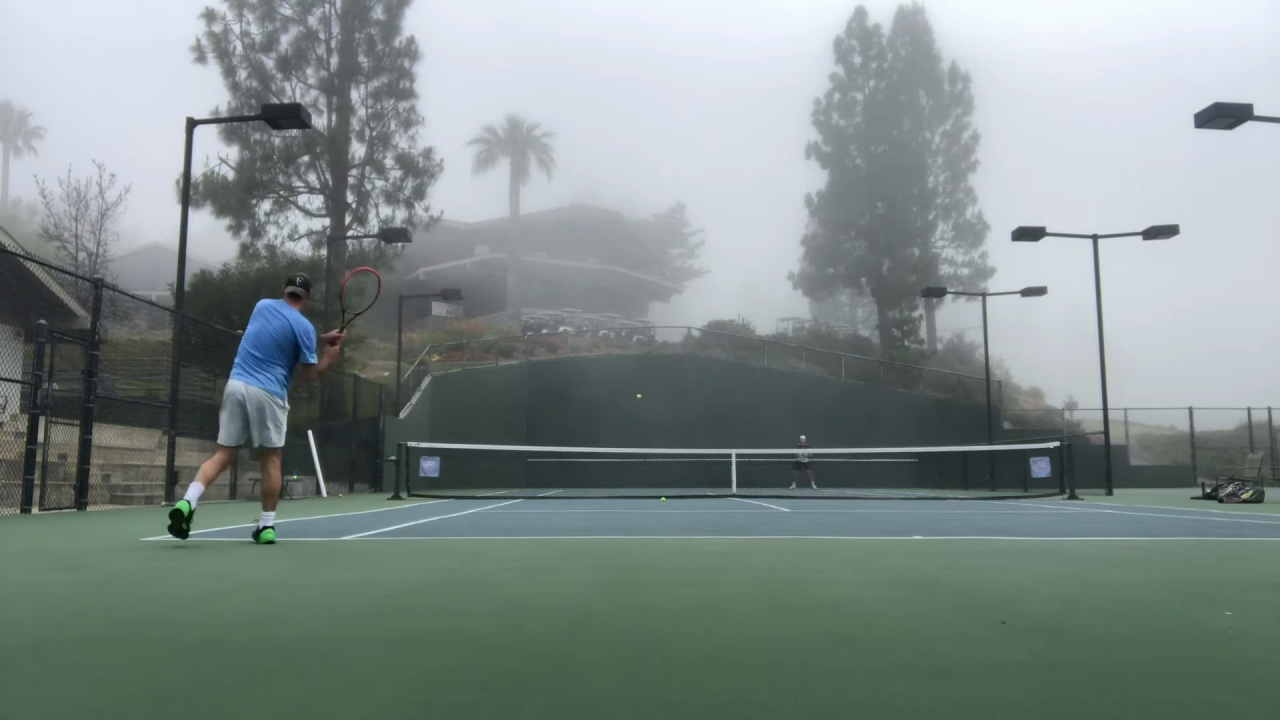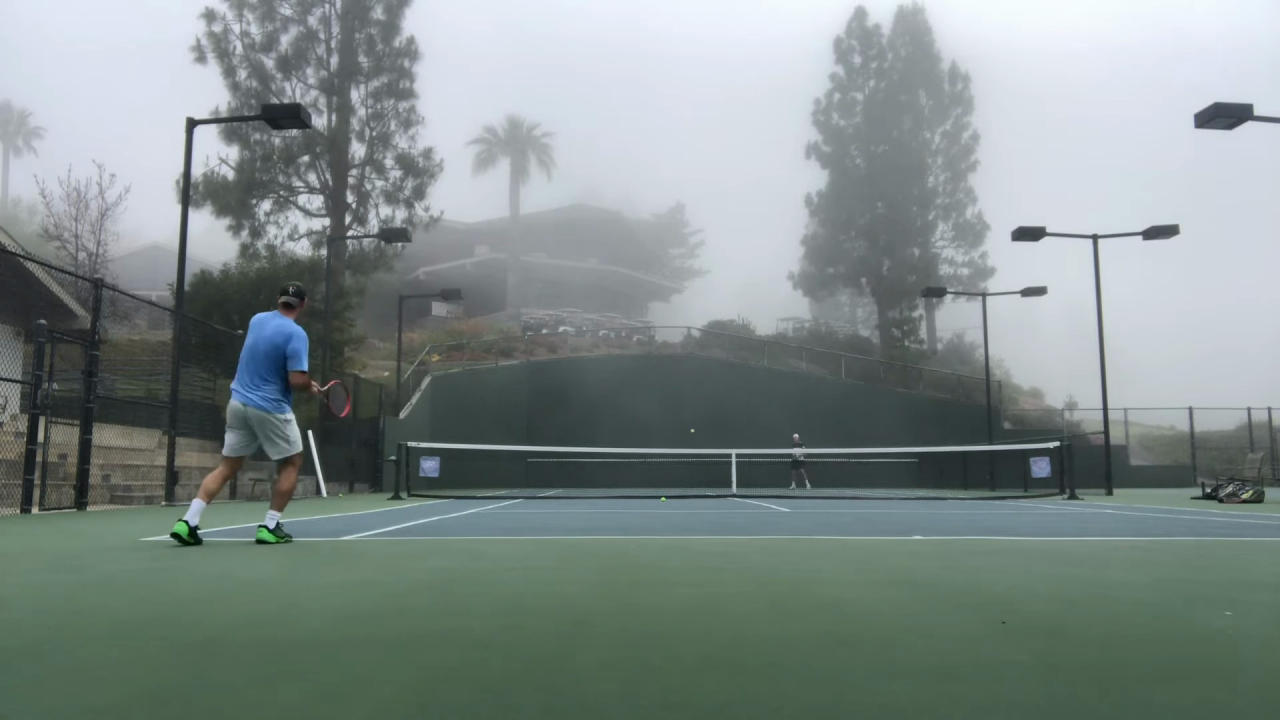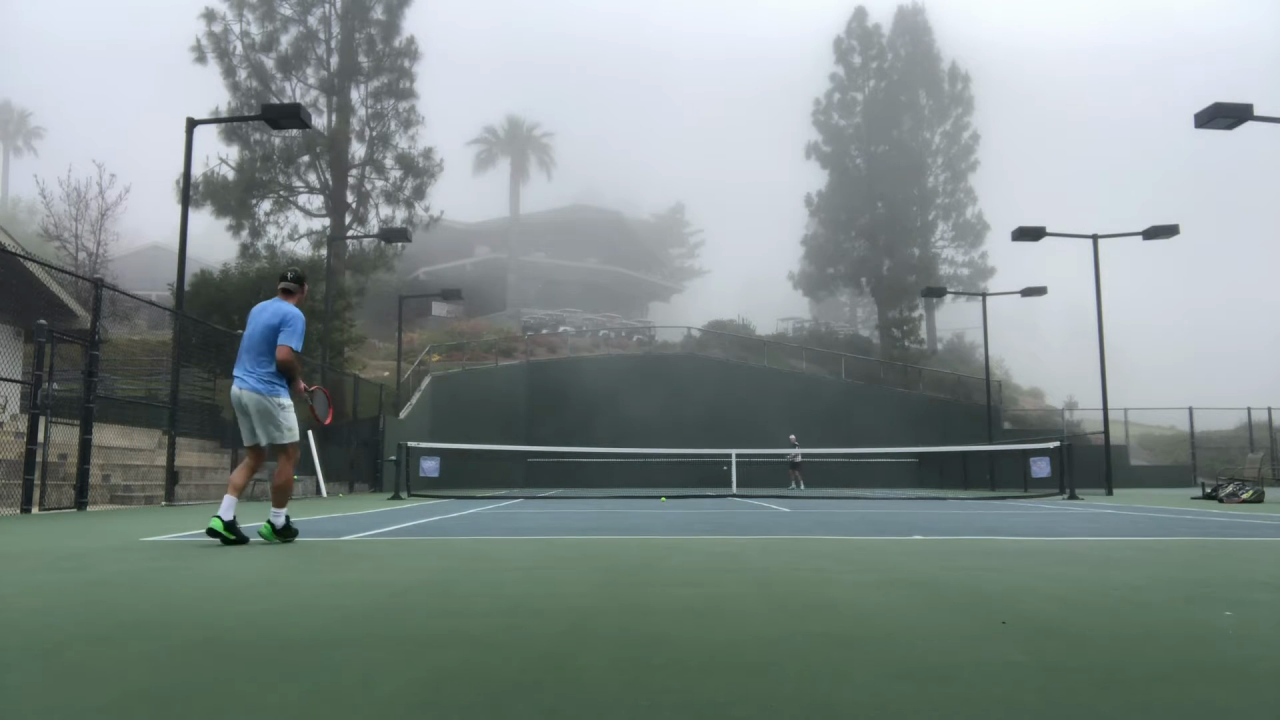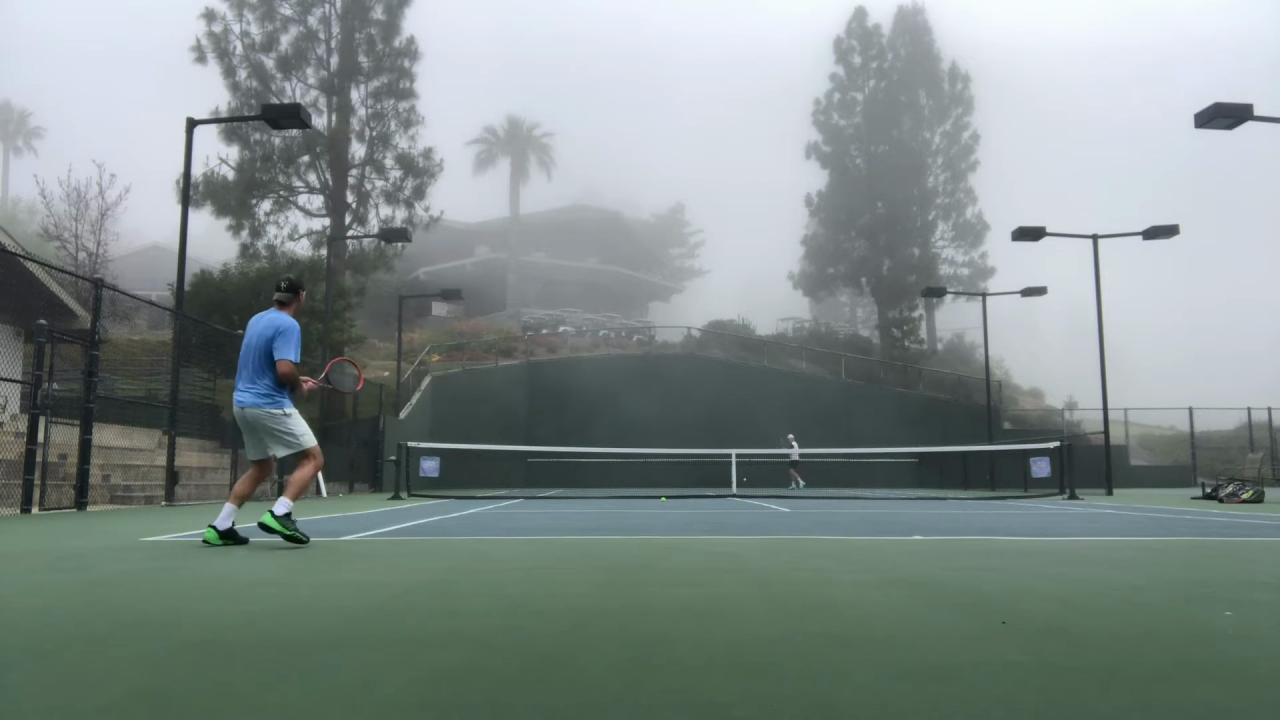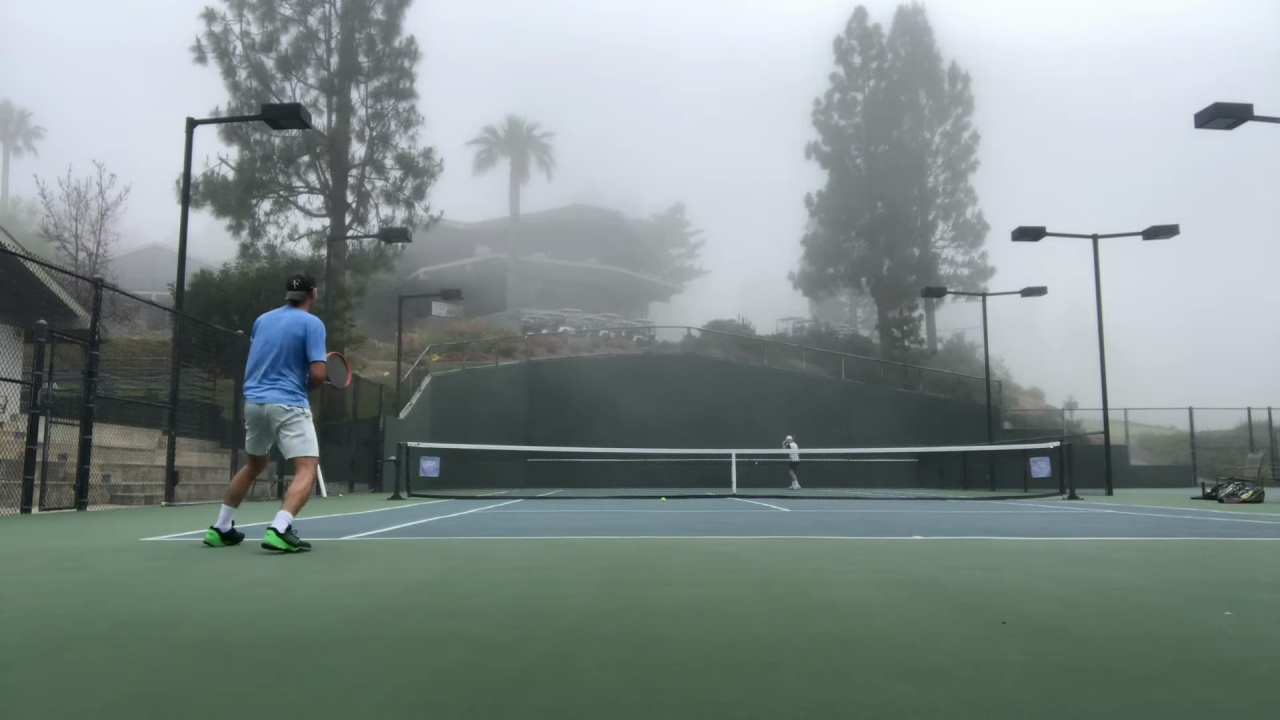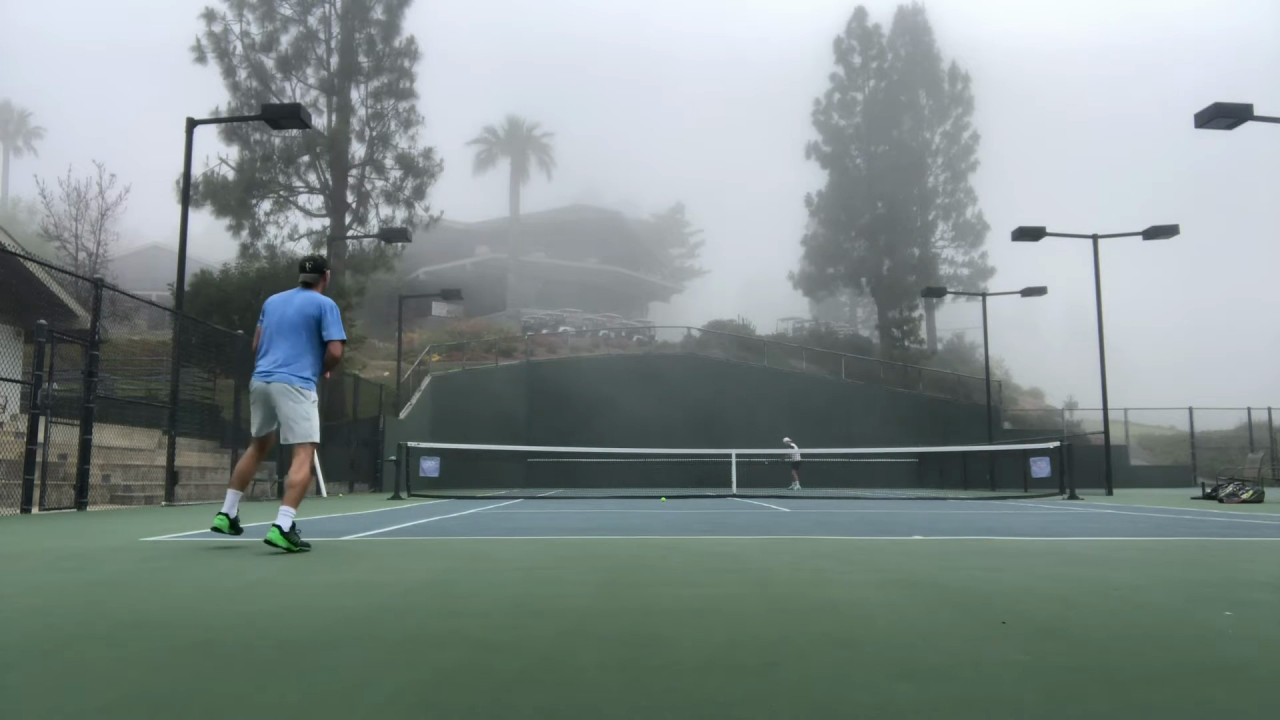
dt=0.2s
person 1, frame 1
left shoulder: (263, 306)
right shoulder: (305, 327)
right elbow: (309, 374)
left wrist: (323, 338)
right wrist: (331, 354)
left hip: (236, 386)
right hip: (269, 394)
left knee: (223, 455)
right knee: (271, 460)
left ankle: (187, 503)
right ankle: (266, 526)
person 1, frame 2
left shoulder: (257, 320)
right shoulder: (297, 334)
right elbow: (296, 381)
left wrist: (298, 366)
right wrist: (309, 385)
left hip: (239, 402)
right hip: (271, 408)
left knee: (227, 467)
right knee: (292, 463)
left ankle: (188, 523)
right ankle: (270, 526)
person 1, frame 3
left shoulder: (257, 309)
right shoulder: (293, 315)
right elbow: (283, 357)
left wrist: (288, 377)
right wrist: (295, 380)
left hip: (240, 389)
right hip: (269, 393)
left knee: (254, 457)
right knee: (288, 455)
left ankle: (224, 519)
right ankle: (277, 523)
person 1, frame 4
left shoulder: (256, 320)
right shoulder: (288, 326)
right elbow: (284, 370)
left wrist: (296, 382)
right wrist: (299, 386)
left hip: (243, 404)
right hip: (271, 406)
left knee: (261, 467)
right knee: (313, 460)
left ankle: (220, 527)
right ankle: (277, 514)
person 1, frame 5
left shoulder: (262, 320)
right shoulder: (312, 324)
right elbow: (319, 374)
right wrist: (309, 385)
left hip: (253, 402)
right hip: (288, 405)
left knee: (254, 464)
right knee: (306, 471)
left ankle: (220, 528)
right ankle: (278, 530)
person 1, frame 6
left shoulder: (272, 301)
right shoulder: (325, 305)
left elbow: (256, 346)
right elbow: (335, 353)
right wrist: (320, 370)
left hip: (261, 381)
right hip: (295, 385)
left knee: (259, 448)
right knee: (303, 458)
left ankle: (227, 514)
right ankle: (282, 527)
